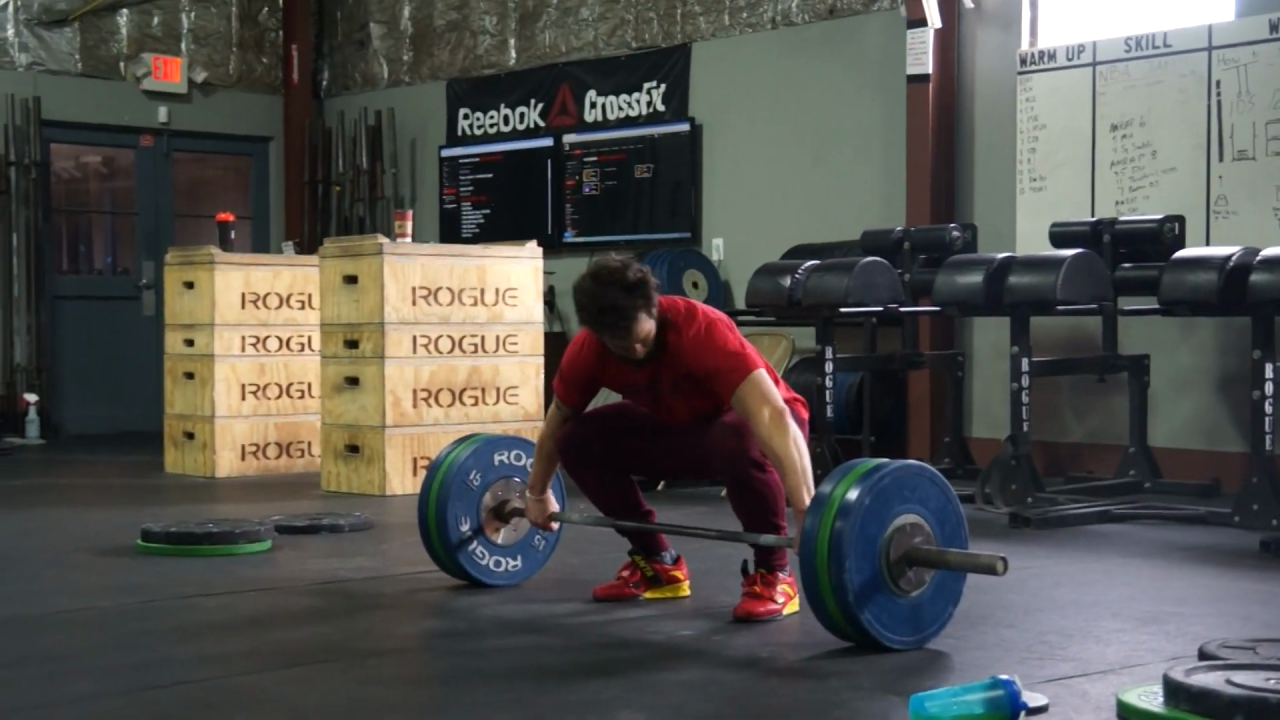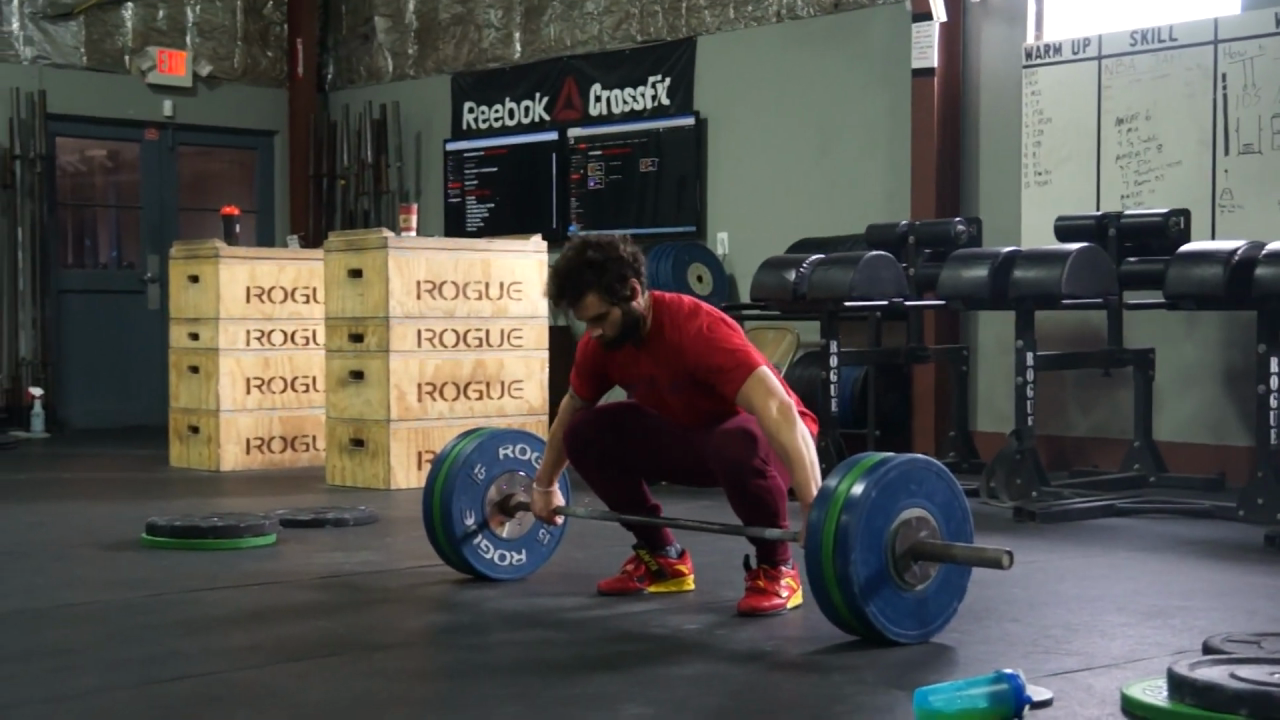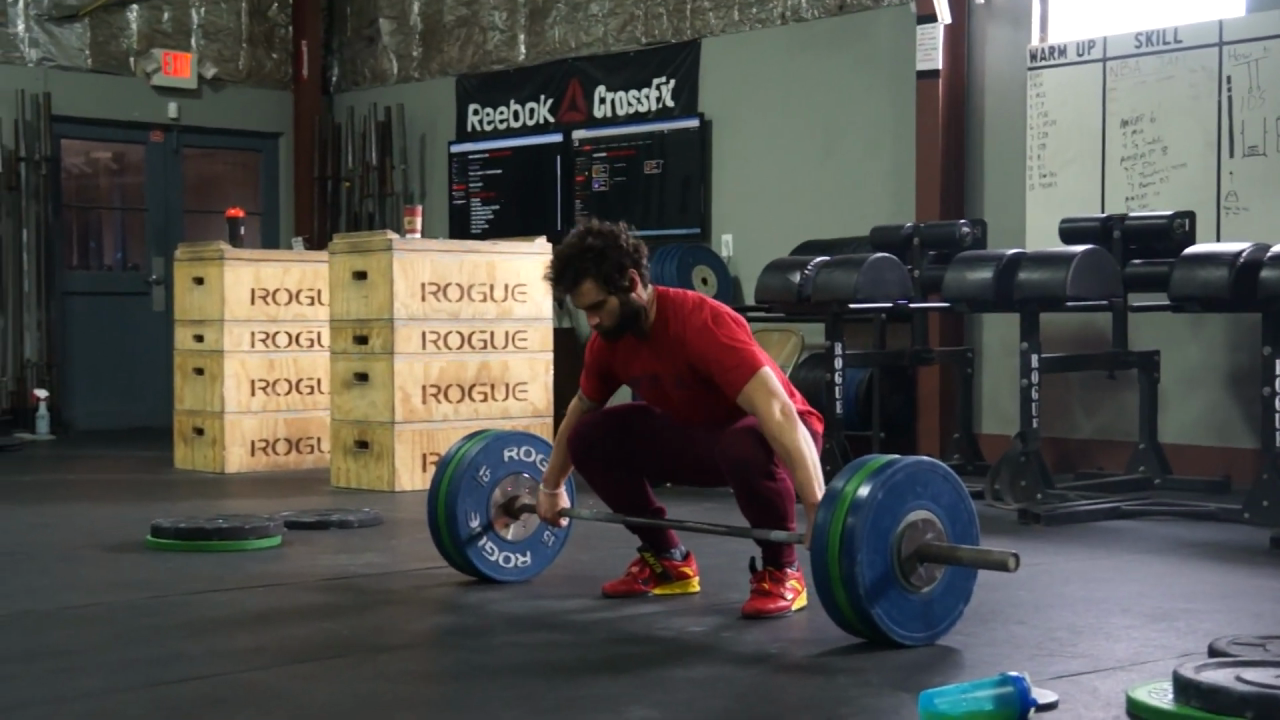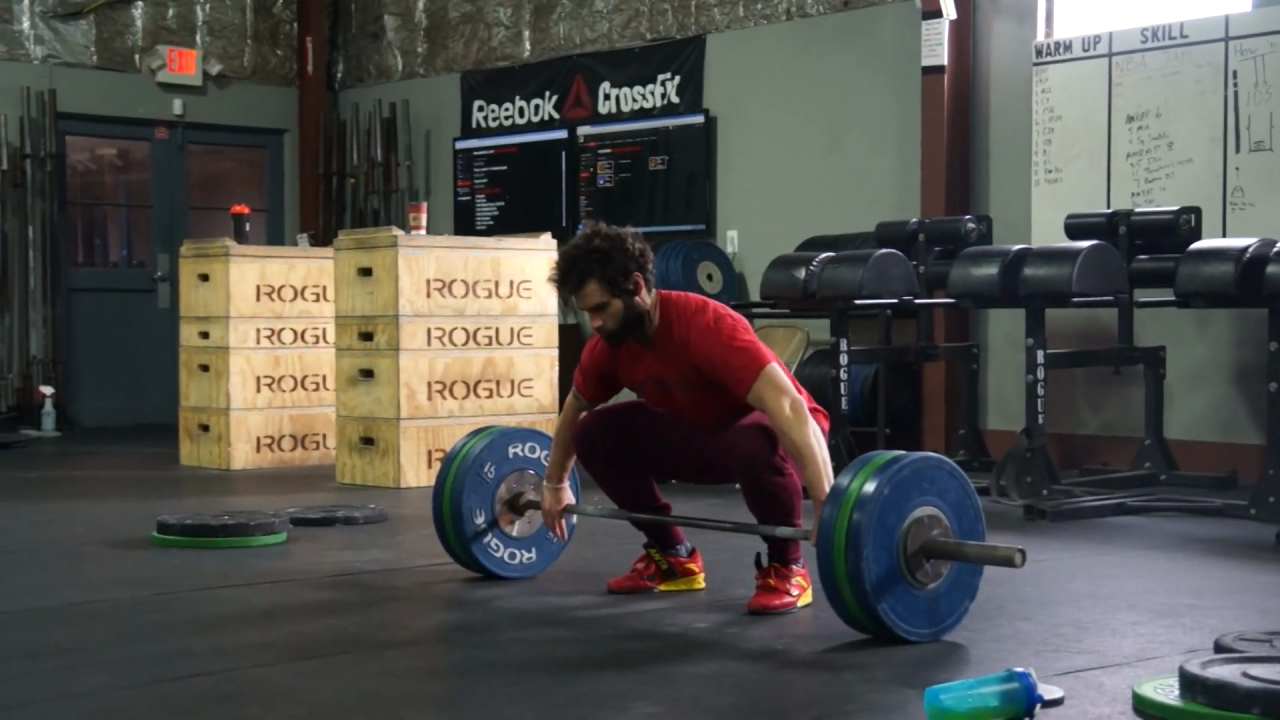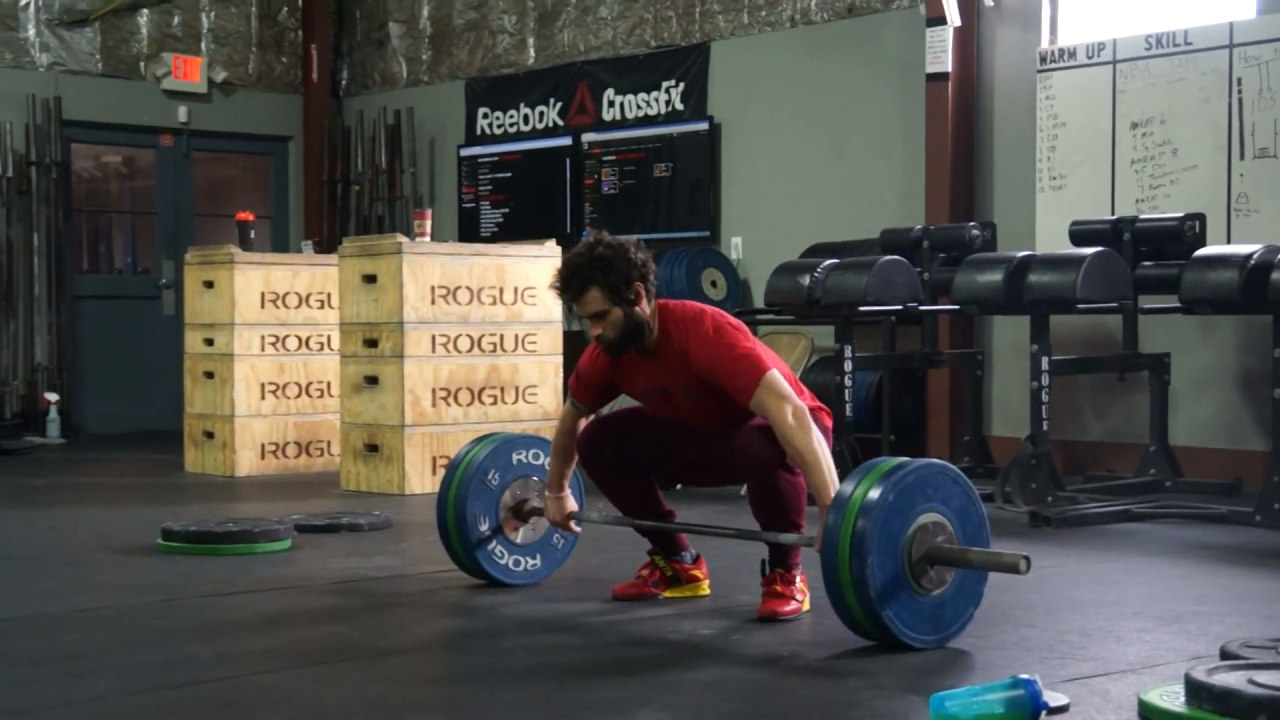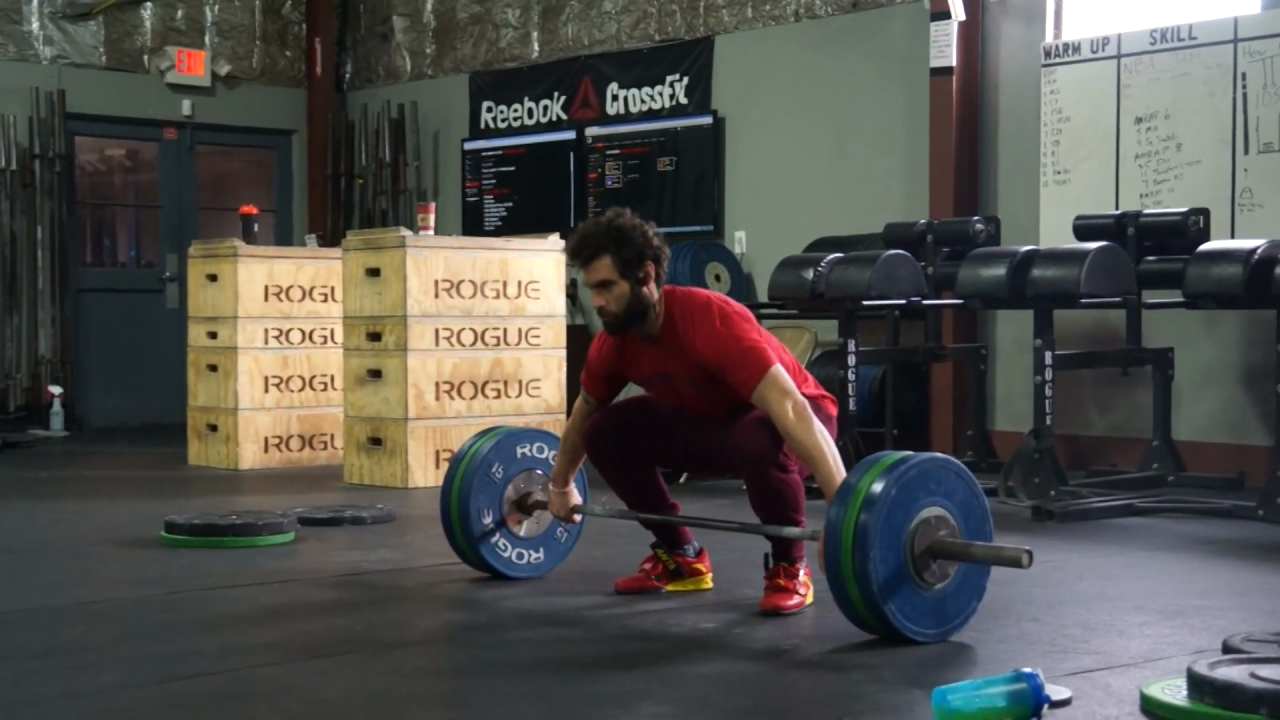
dt=0.2s
person 1, frame 1
left shoulder: (700, 330)
right shoulder: (588, 351)
left elbow: (773, 416)
right elbow: (559, 417)
left wrist: (808, 514)
right wrist: (537, 494)
left hip: (757, 424)
left knee: (738, 444)
right knee: (578, 441)
left ankle: (773, 575)
right ankle: (658, 563)
person 1, frame 2
left shoulder: (698, 329)
right shoulder: (600, 343)
left elbow: (779, 411)
right elbow: (572, 407)
left wrist: (815, 506)
right wrist: (544, 485)
left hip: (775, 435)
right hip: (691, 434)
left knee: (736, 449)
right knee: (584, 434)
left ankle: (776, 568)
right ankle: (662, 557)
person 1, frame 3
left shoulder: (702, 324)
right shoulder: (607, 340)
left elbow: (777, 412)
right elbow: (582, 409)
left wrist: (819, 511)
right wrist: (551, 487)
left hip: (771, 437)
right hip: (696, 435)
left knee: (746, 449)
right knee: (589, 438)
left ankle: (781, 571)
right ankle: (667, 559)
person 1, frame 4
left shoulder: (707, 327)
right shoulder: (608, 346)
left elbow: (788, 408)
right elbow: (575, 410)
left wrist: (828, 507)
right wrist: (555, 485)
left hip: (780, 428)
right hip: (703, 432)
left knee: (757, 446)
right knee: (595, 435)
left ankle: (787, 568)
right ankle: (672, 556)
person 1, frame 5
left shoulder: (706, 335)
right shoulder: (604, 357)
left elbow: (791, 415)
right elbow: (572, 416)
right wrist: (555, 492)
left hip: (785, 428)
right hip: (704, 434)
left knee: (766, 448)
right knee: (598, 442)
left ankle: (786, 573)
right ankle: (677, 562)
person 1, frame 6
left shoulder: (713, 323)
right shoulder: (613, 343)
left elbow: (791, 409)
right elbow: (584, 411)
right wrist: (560, 485)
left hip: (791, 416)
right hip: (710, 421)
left knee: (759, 443)
right knee: (604, 432)
left ankle: (791, 566)
right ankle: (680, 555)
